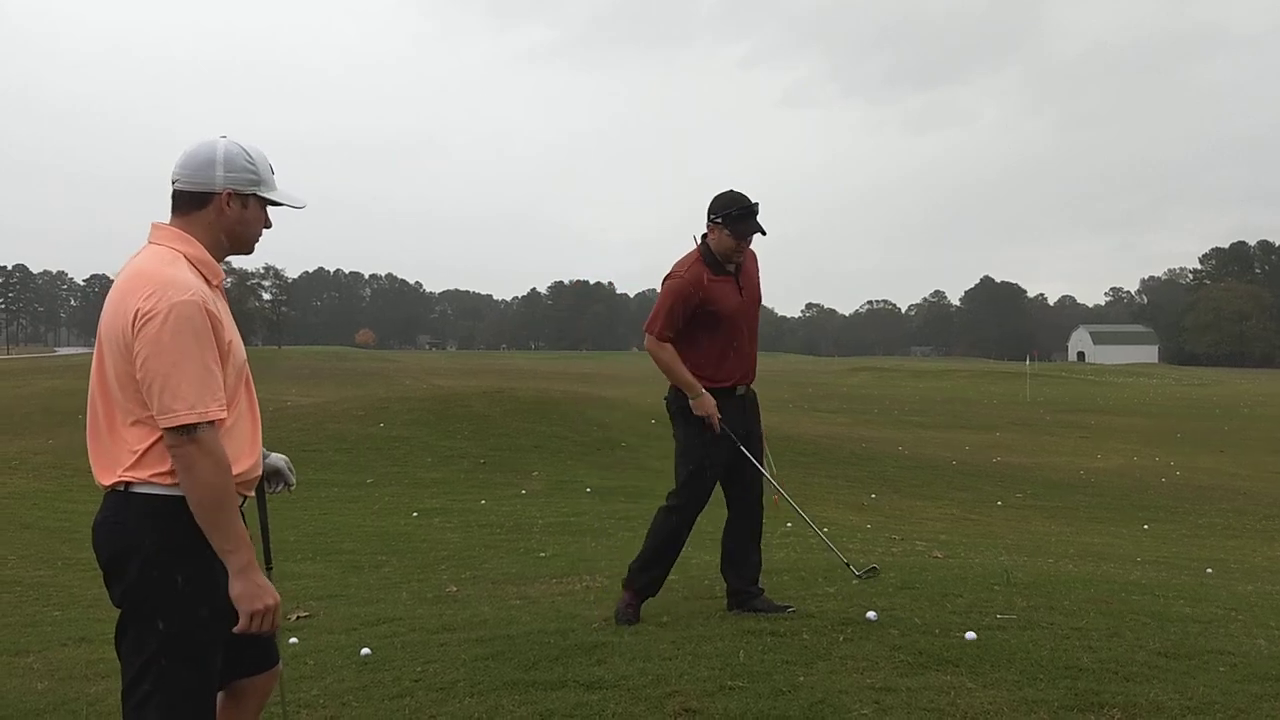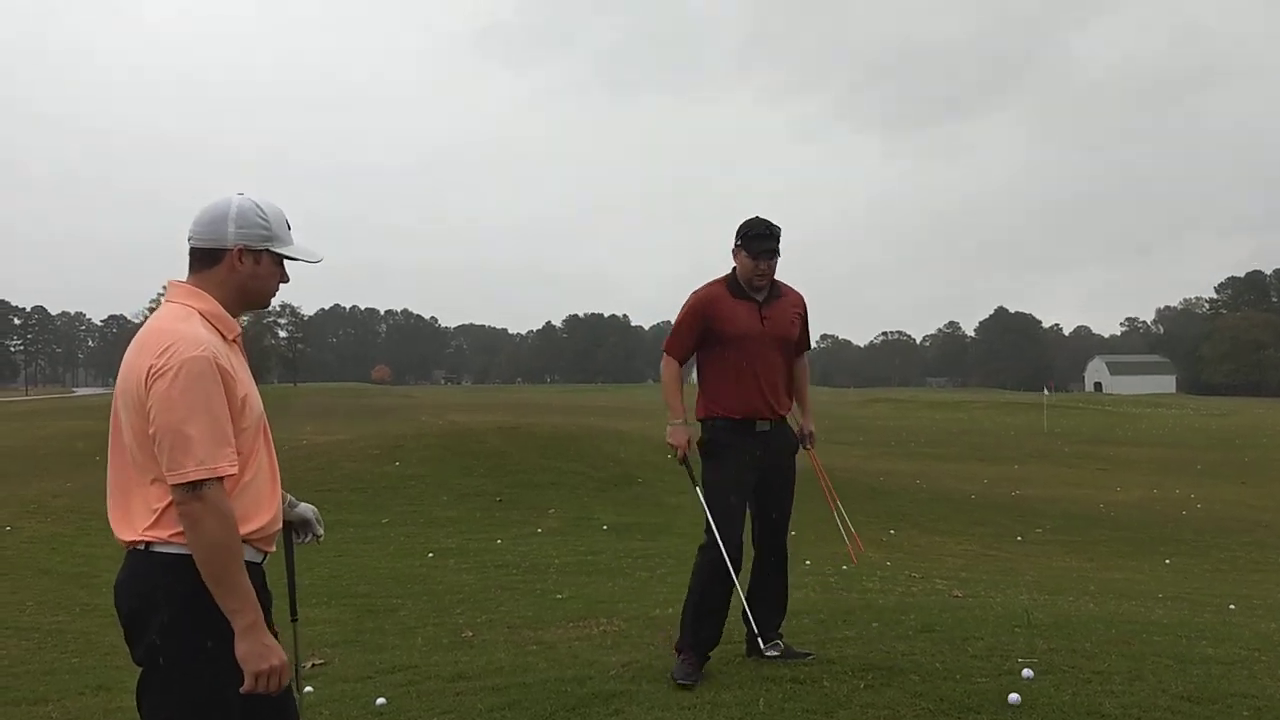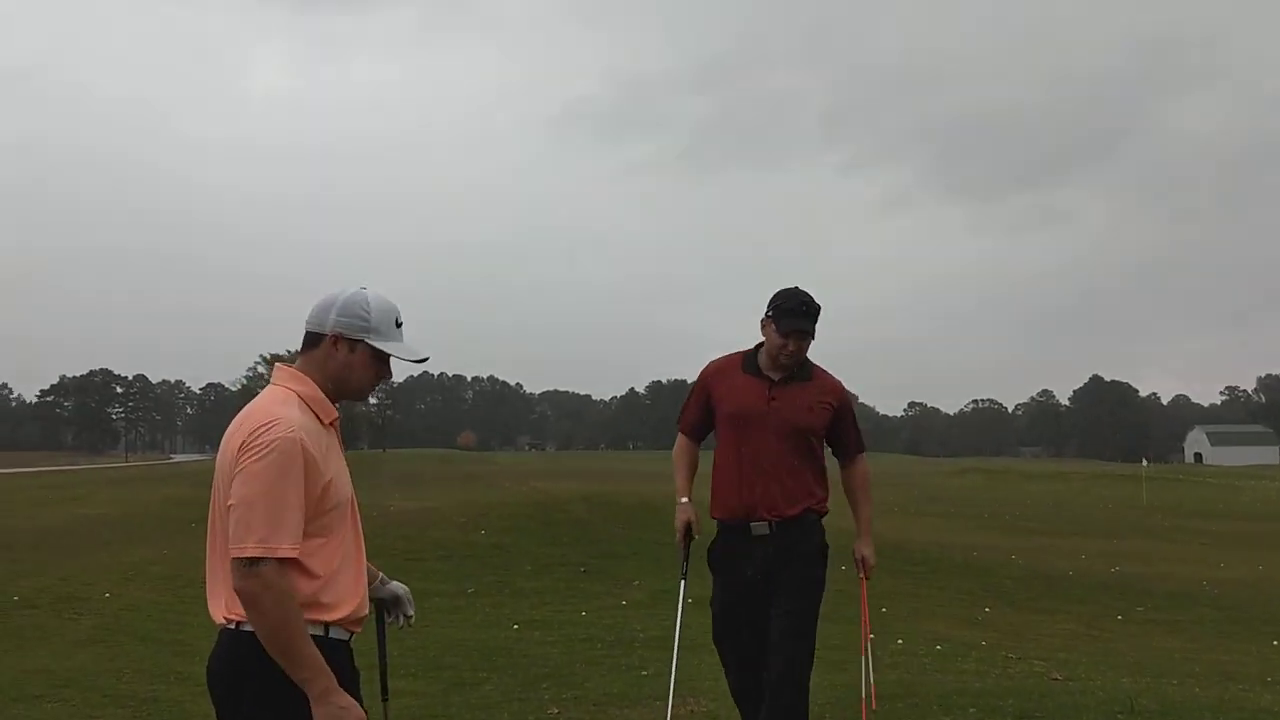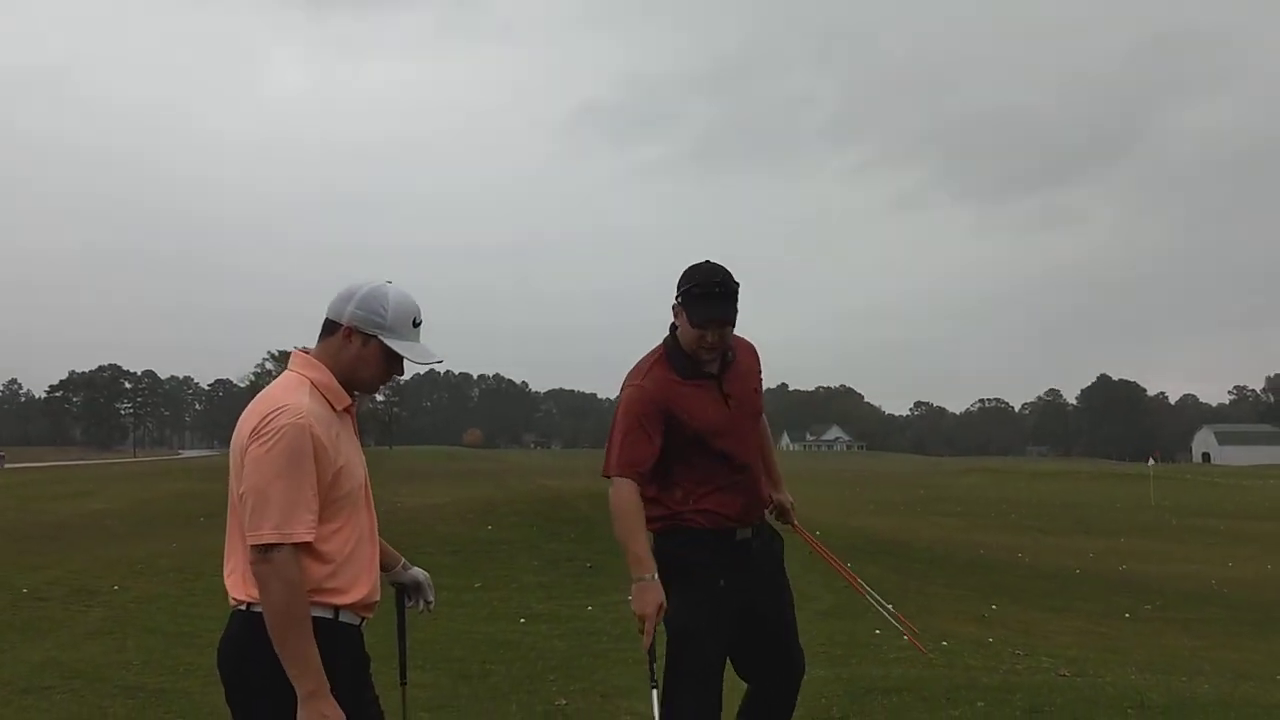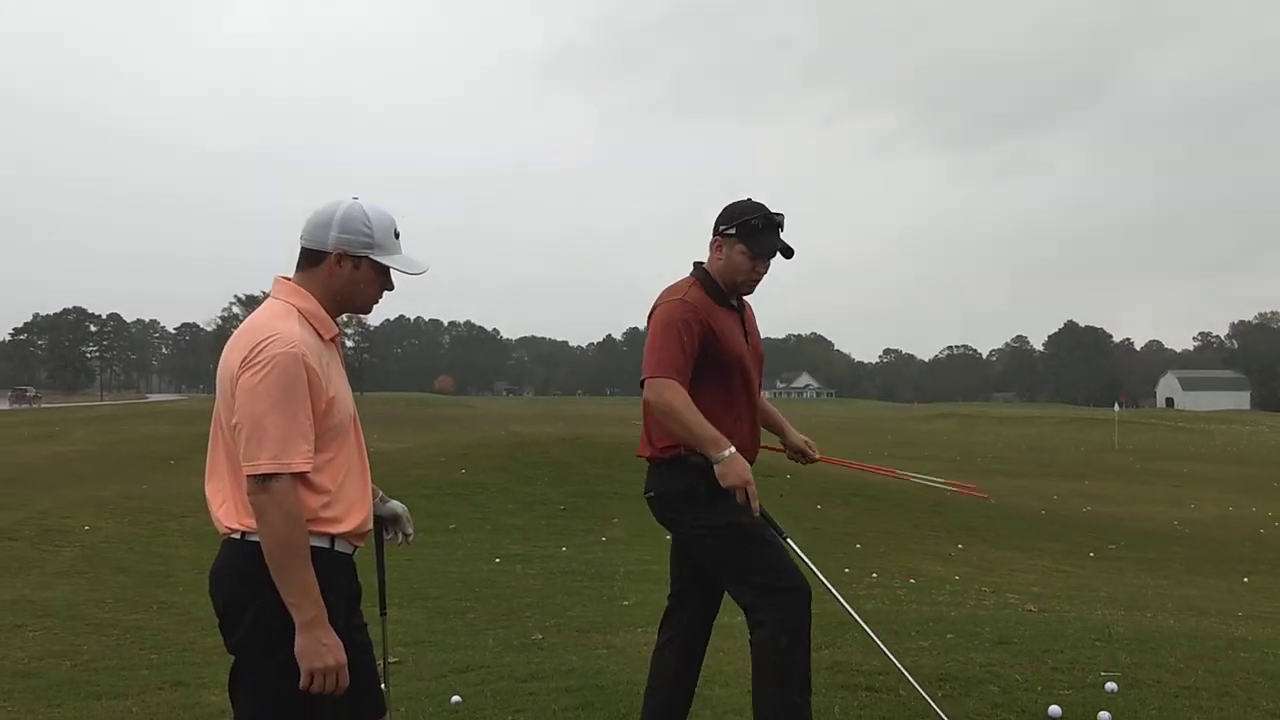
dt=1s
person 1, frame 1
left shoulder: (177, 276)
right shoulder: (176, 292)
right elbow: (189, 442)
left wrist: (251, 454)
right wrist: (243, 569)
left hip: (189, 521)
right hip: (170, 527)
left knee: (253, 672)
person 1, frame 2
left shoulder: (203, 335)
right shoulder: (190, 349)
right elbow: (197, 498)
left wrist: (278, 504)
right wrist: (249, 627)
left hip: (214, 579)
right hip: (190, 588)
person 1, frame 3
left shoulder: (309, 419)
right shoulder: (282, 429)
right elbow: (255, 576)
left wrist: (374, 580)
left hip: (306, 653)
right hip: (278, 668)
person 1, frame 4
left shoulder: (331, 408)
right shoulder: (292, 417)
right elbow: (273, 559)
left wrist: (395, 565)
left hip: (330, 638)
right hip: (287, 647)
person 1, frame 5
left shoulder: (310, 334)
right shoulder: (281, 344)
right elbow: (270, 488)
left wrist: (374, 499)
right wrist: (310, 622)
left hip: (320, 570)
right hip: (281, 580)
person 2, frame 1
left shoulder: (748, 262)
right shoulder: (687, 278)
right elbow: (655, 341)
right wrist: (696, 394)
left hip: (742, 397)
right hip: (702, 404)
left knee: (749, 498)
right knee: (688, 498)
left ankle: (743, 590)
right ankle: (635, 589)
person 2, frame 2
left shoulder: (793, 302)
right shoulder: (707, 301)
right elbow: (672, 360)
left wrist: (805, 414)
right wrist: (677, 423)
left hip: (776, 436)
right hip: (727, 438)
left knee: (774, 541)
right knee: (724, 544)
left ankle: (766, 637)
right ankle: (692, 648)
person 2, frame 3
left shoulder: (830, 392)
right shoulder: (718, 376)
left elbow: (852, 461)
right elbow: (687, 438)
left wrist: (864, 535)
right wrist: (683, 500)
left hip: (800, 545)
right hip: (735, 542)
left knee: (789, 667)
right knee: (739, 661)
person 2, frame 4
left shoulder: (746, 357)
right shoulder: (650, 386)
right elbow: (624, 482)
left wrist: (776, 486)
right wrist: (644, 576)
left hip: (756, 541)
right hip: (693, 555)
left knee: (783, 670)
person 2, frame 5
left shoulder: (738, 307)
right shoulder: (682, 306)
right elbow: (661, 392)
left wrist: (785, 431)
right wrist: (724, 453)
left hip: (708, 482)
right hip: (693, 482)
left knee: (691, 614)
right knee: (782, 596)
